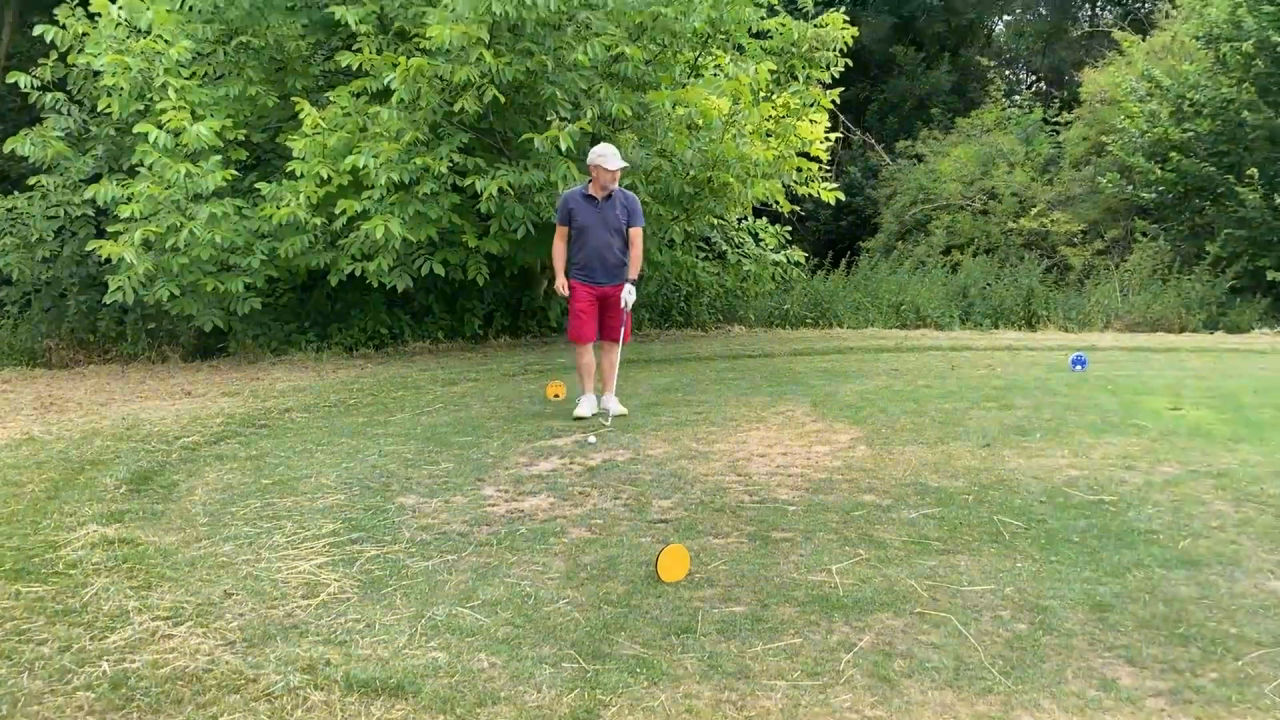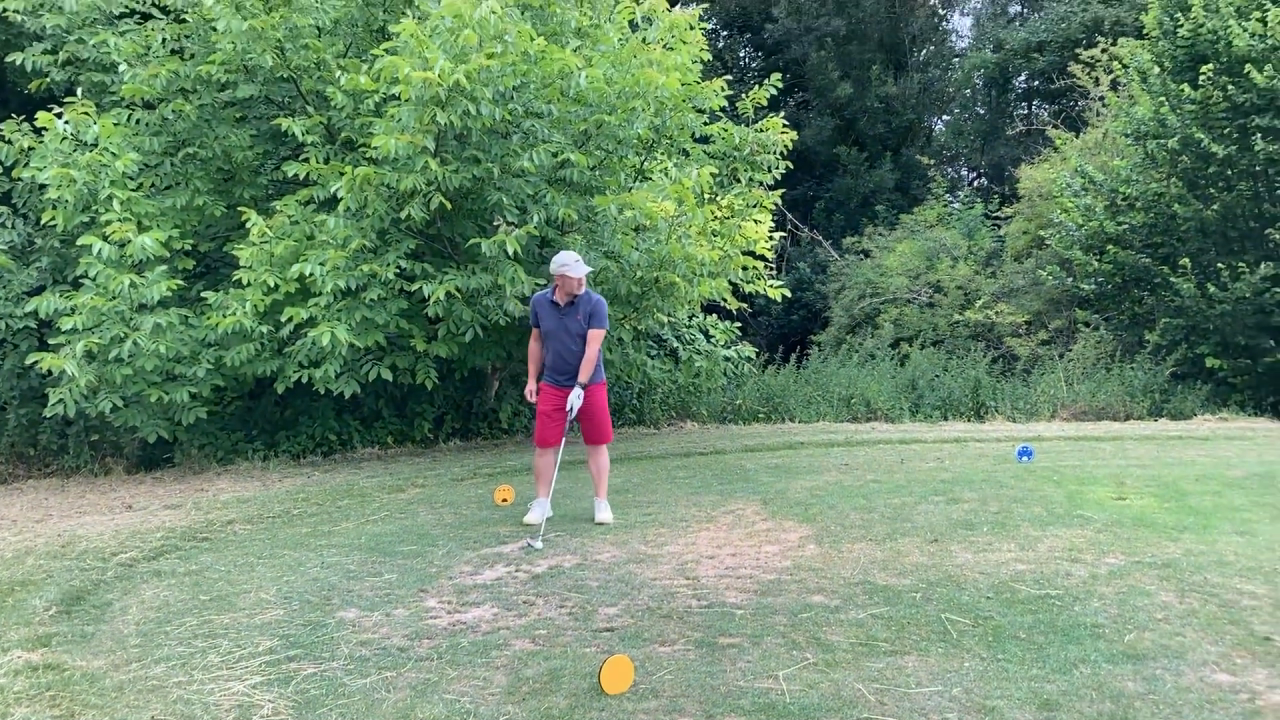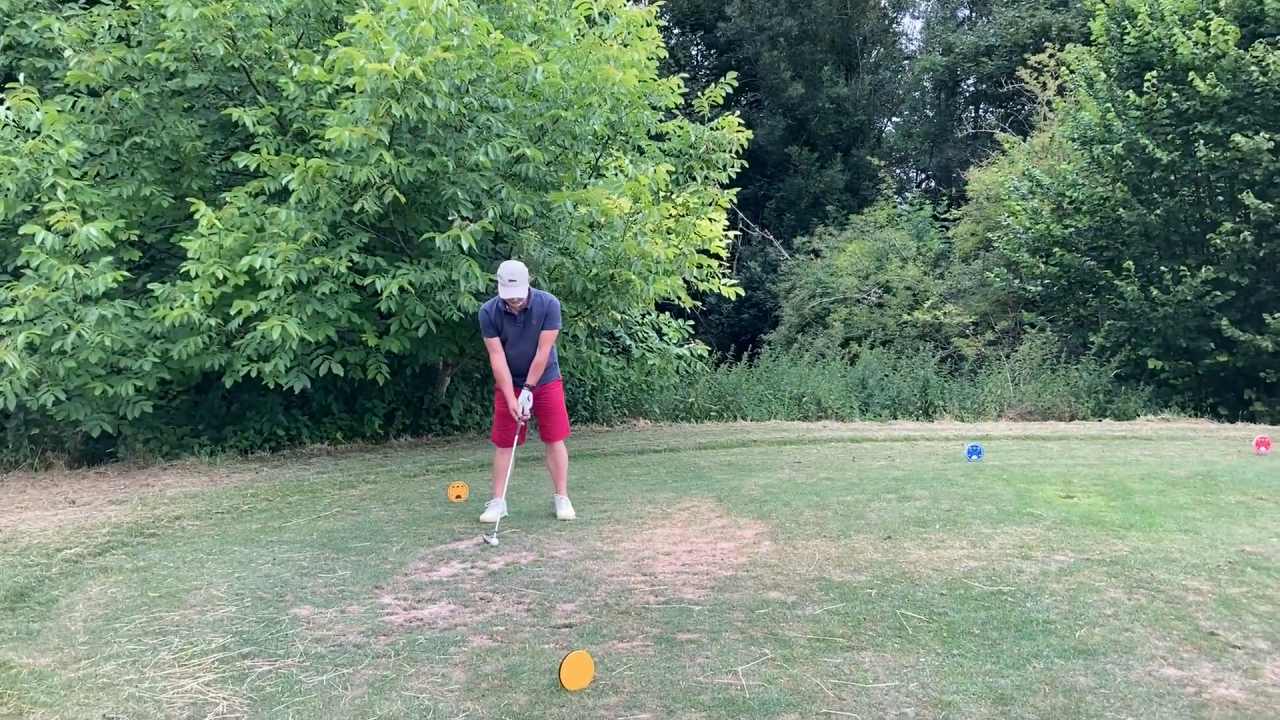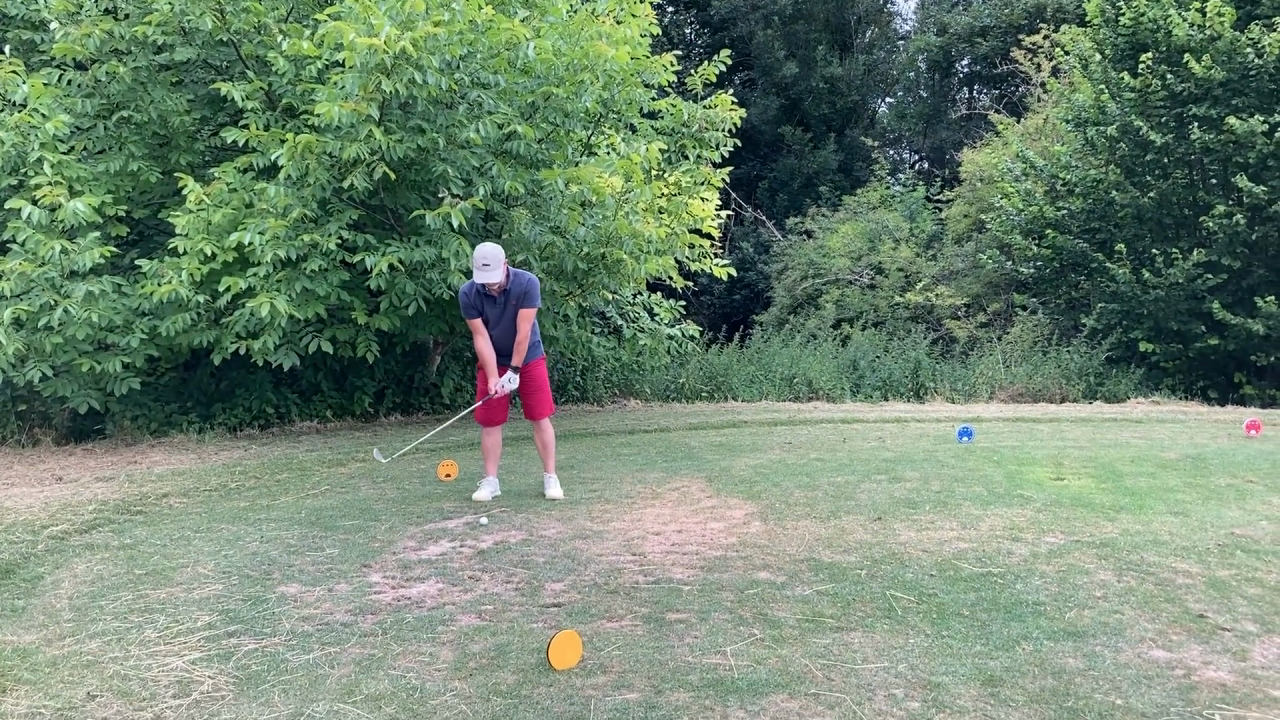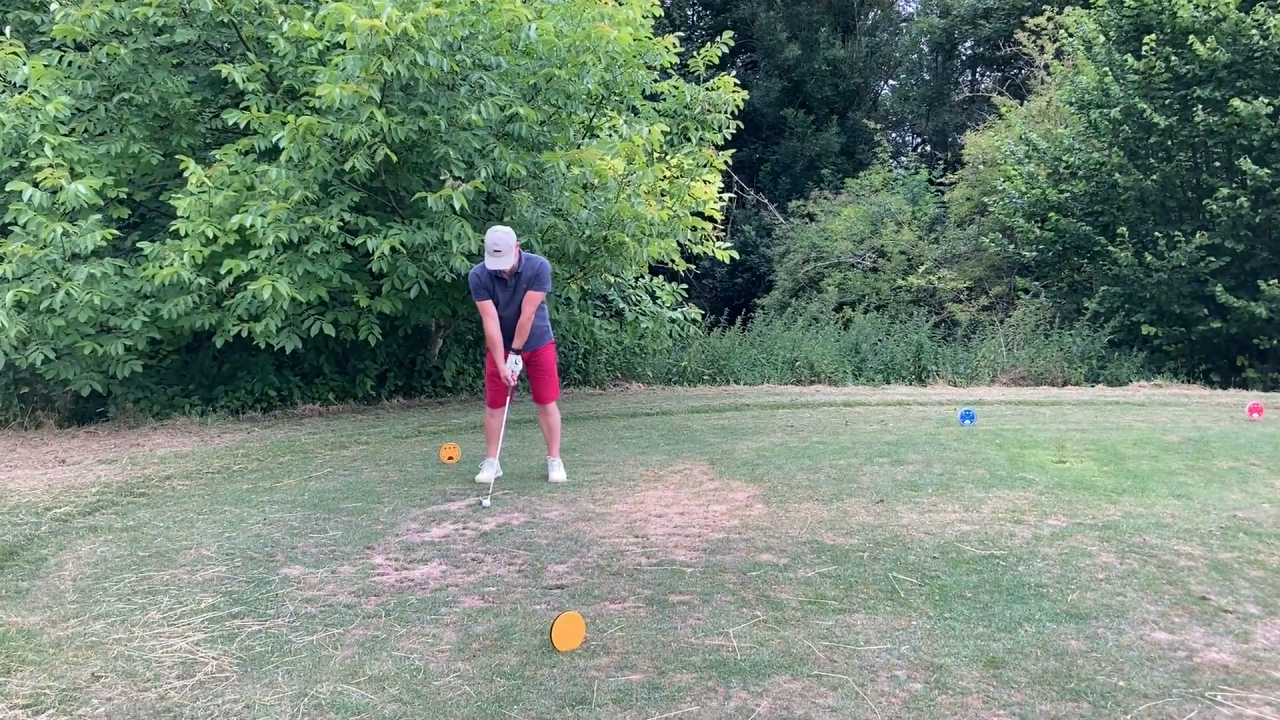
dt=1s
person 1, frame 1
left shoulder: (629, 201)
right shoulder: (570, 199)
left elbow: (636, 245)
right elbow: (560, 240)
left wrist: (631, 283)
right wrist: (560, 275)
left hip: (617, 285)
right hip: (582, 284)
left knee: (612, 343)
right knee: (583, 341)
left ankle: (608, 396)
right ankle: (588, 397)
person 1, frame 2
left shoulder: (595, 303)
right shoulder: (539, 302)
left elbow: (592, 349)
left wrist: (580, 387)
right wrist: (532, 379)
left hip: (590, 385)
right hip: (551, 386)
left knee: (597, 444)
right knee: (544, 445)
left ankle: (601, 502)
right ankle: (541, 503)
person 1, frame 3
left shoulder: (548, 304)
right shoulder: (488, 312)
left elbow: (543, 352)
right elbow: (497, 357)
left wrist: (529, 389)
right wrist: (511, 398)
left hip: (546, 381)
right hip: (509, 384)
left knee: (554, 440)
right knee: (503, 443)
left ankle: (561, 498)
right ankle: (497, 501)
person 1, frame 4
left shoulder: (528, 283)
right shoulder: (468, 293)
left elbow: (524, 331)
right elbow: (481, 338)
left wrist: (513, 371)
right wrist: (494, 377)
left hip: (530, 359)
right hip: (492, 363)
left knee: (540, 418)
right knee: (490, 423)
left ankle: (550, 477)
right ankle: (490, 480)
person 1, frame 5
left shoulder: (539, 267)
right shoulder: (478, 275)
left elbow: (528, 314)
right elbow: (490, 321)
left wrist: (516, 353)
right wrist: (501, 362)
left hip: (538, 344)
right hip: (501, 346)
left knee: (547, 402)
right knee: (494, 404)
left ankle: (555, 460)
right ankle: (491, 461)
